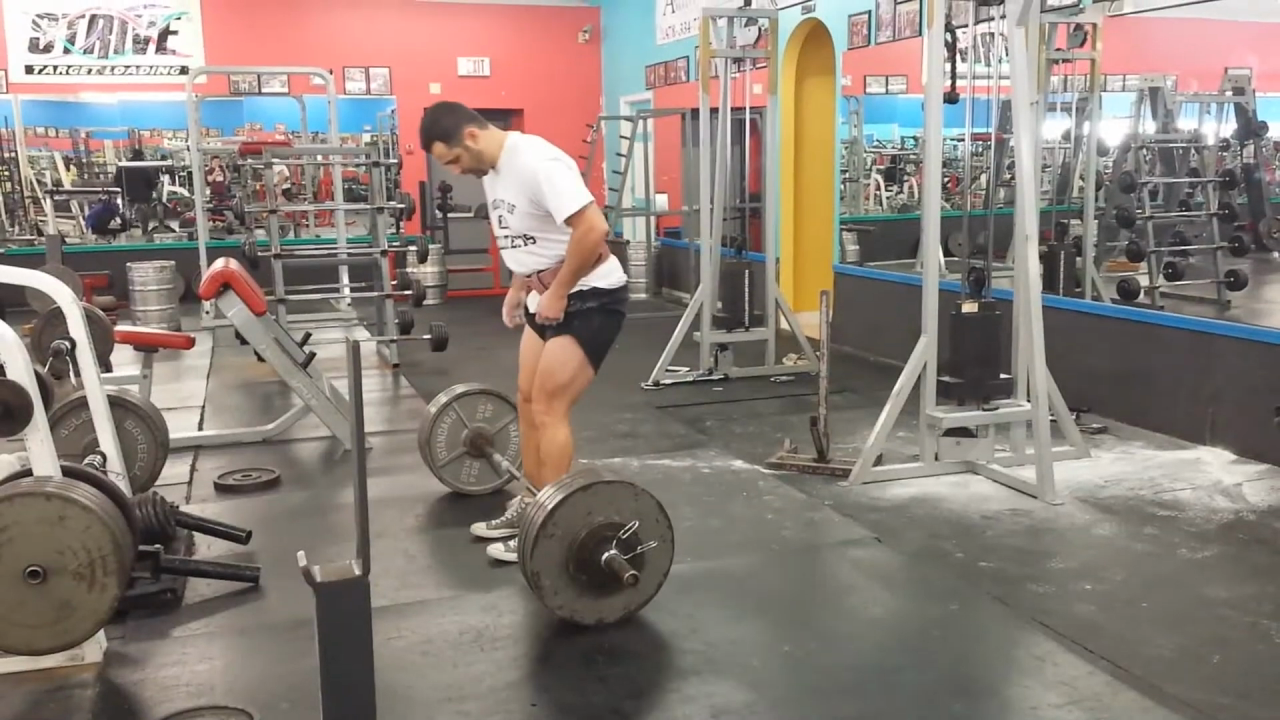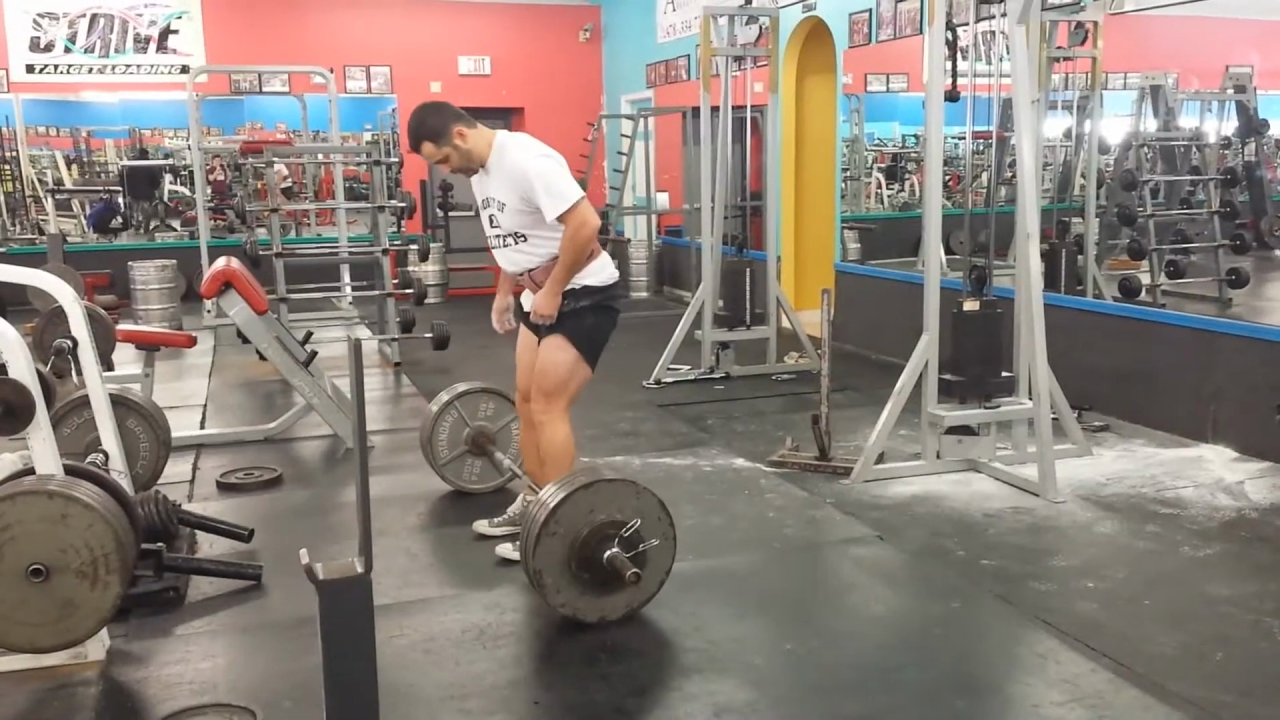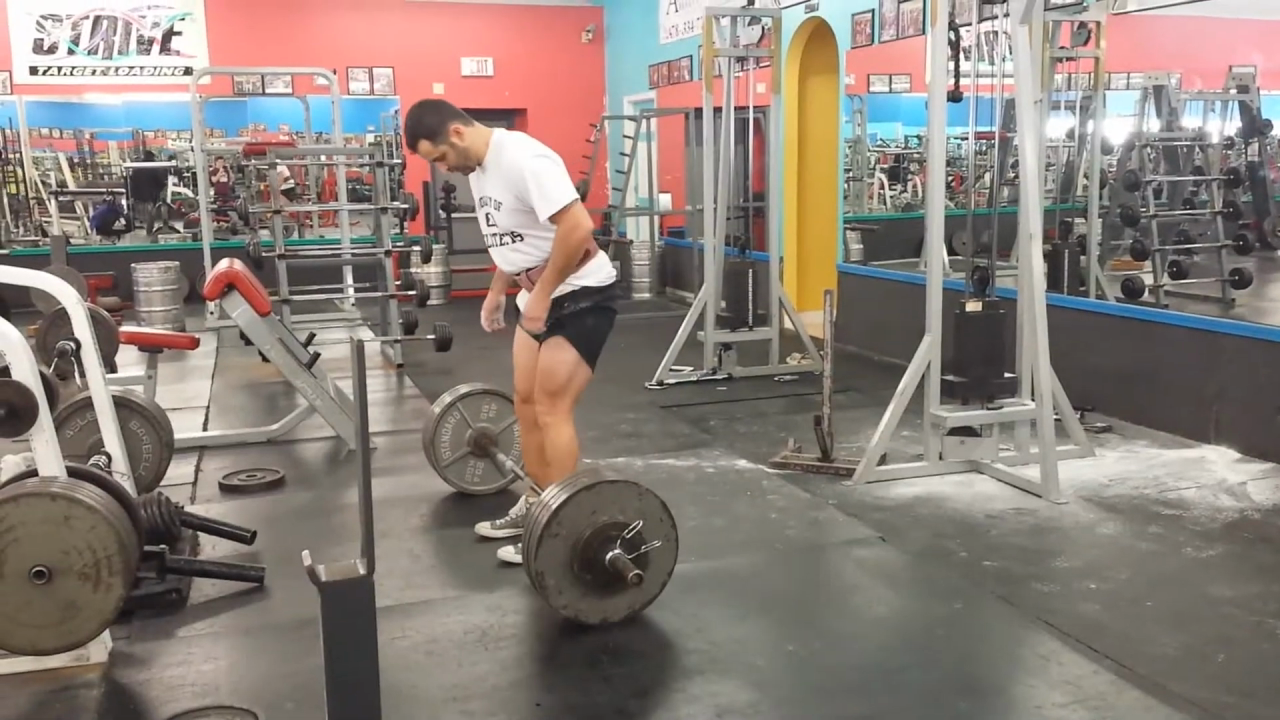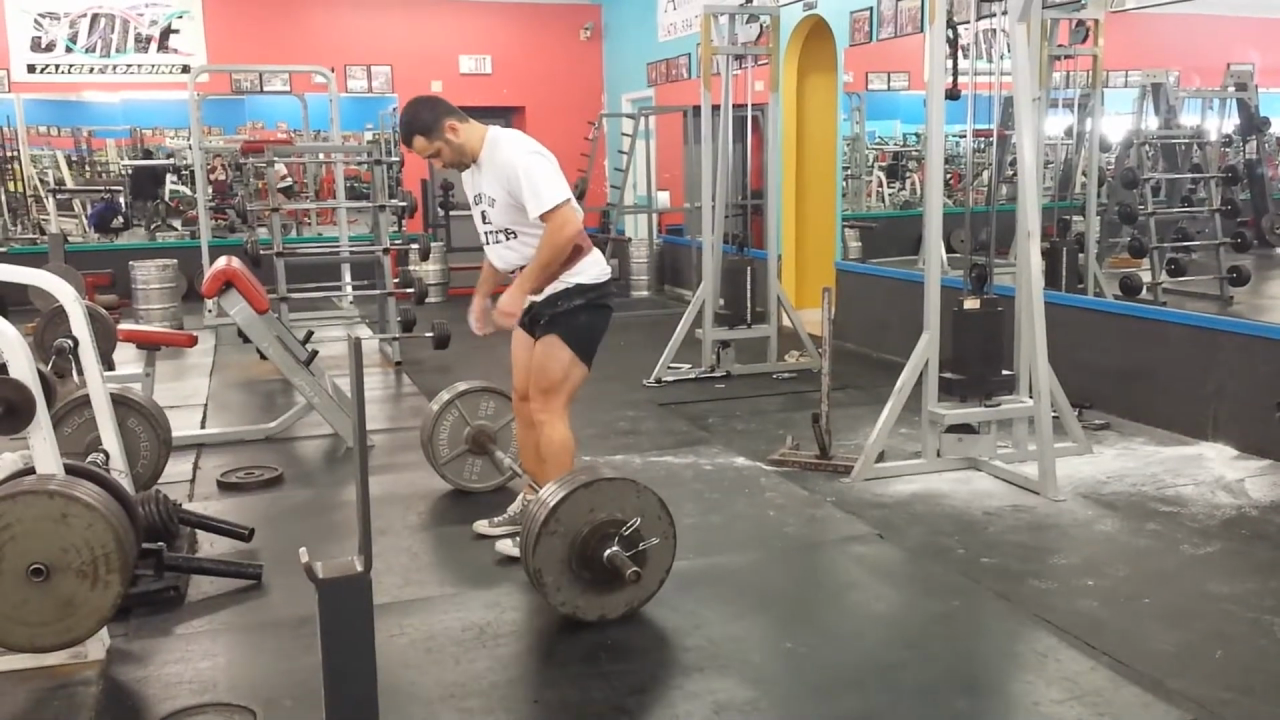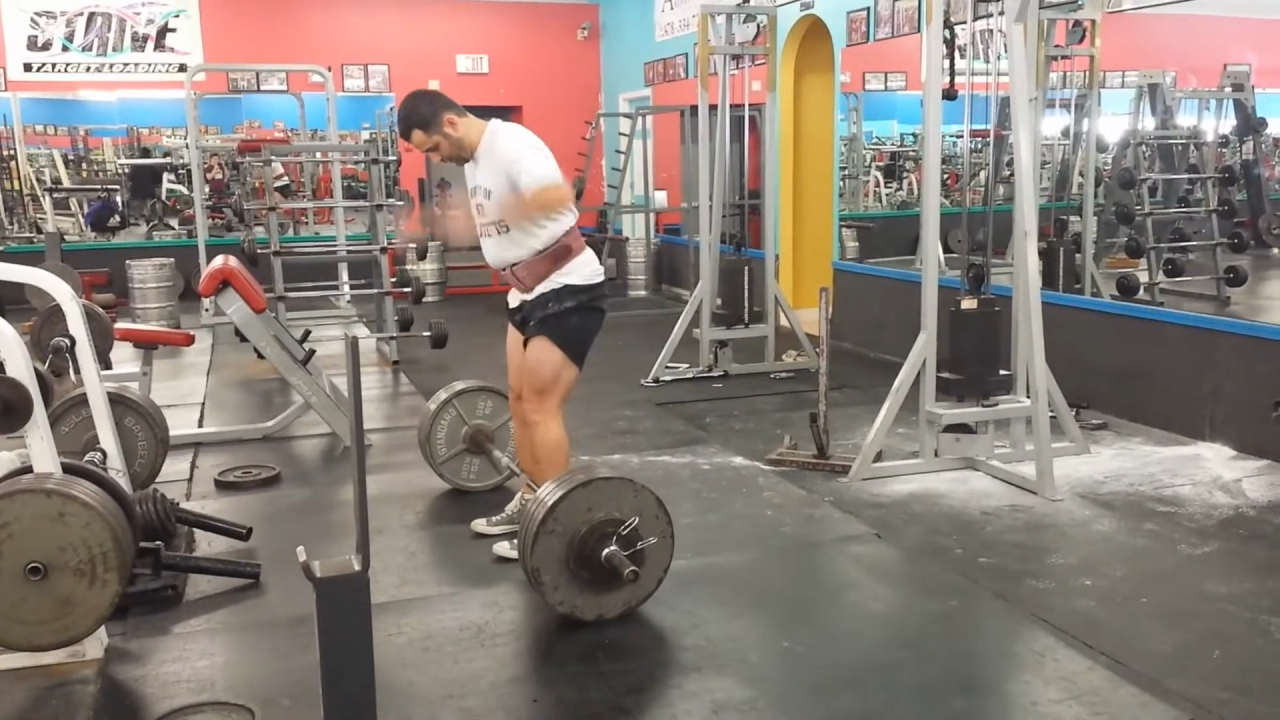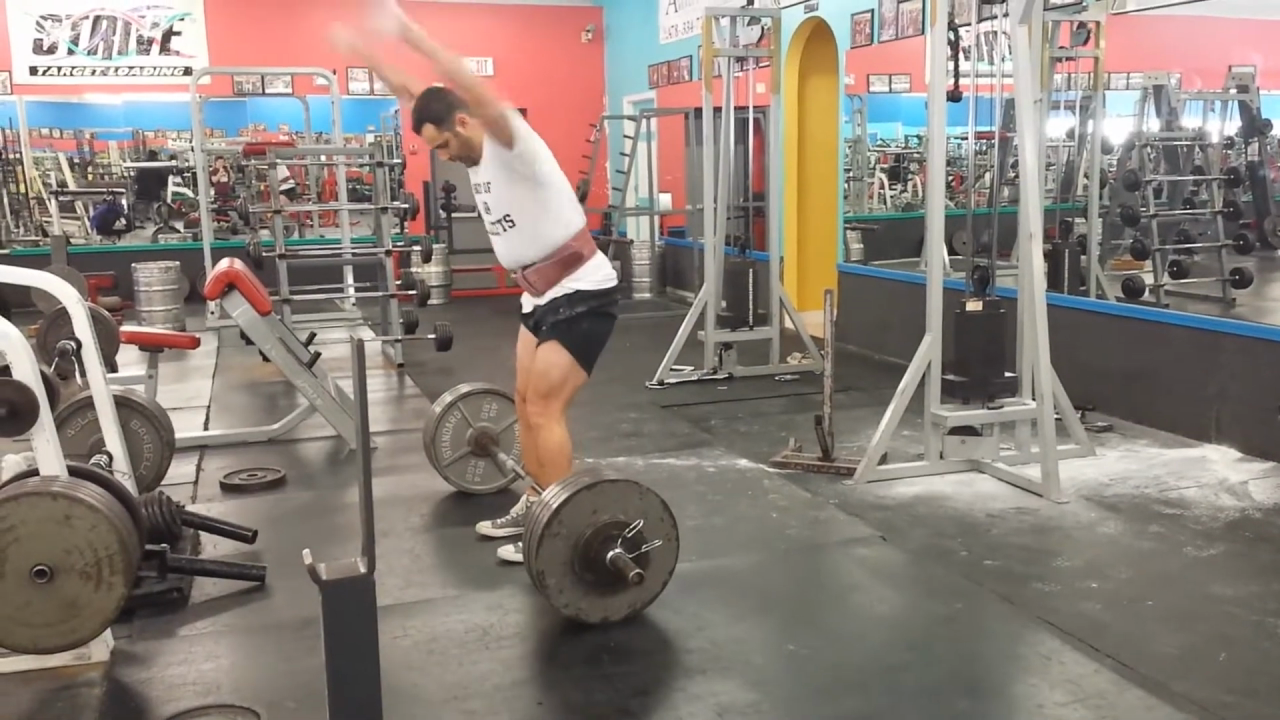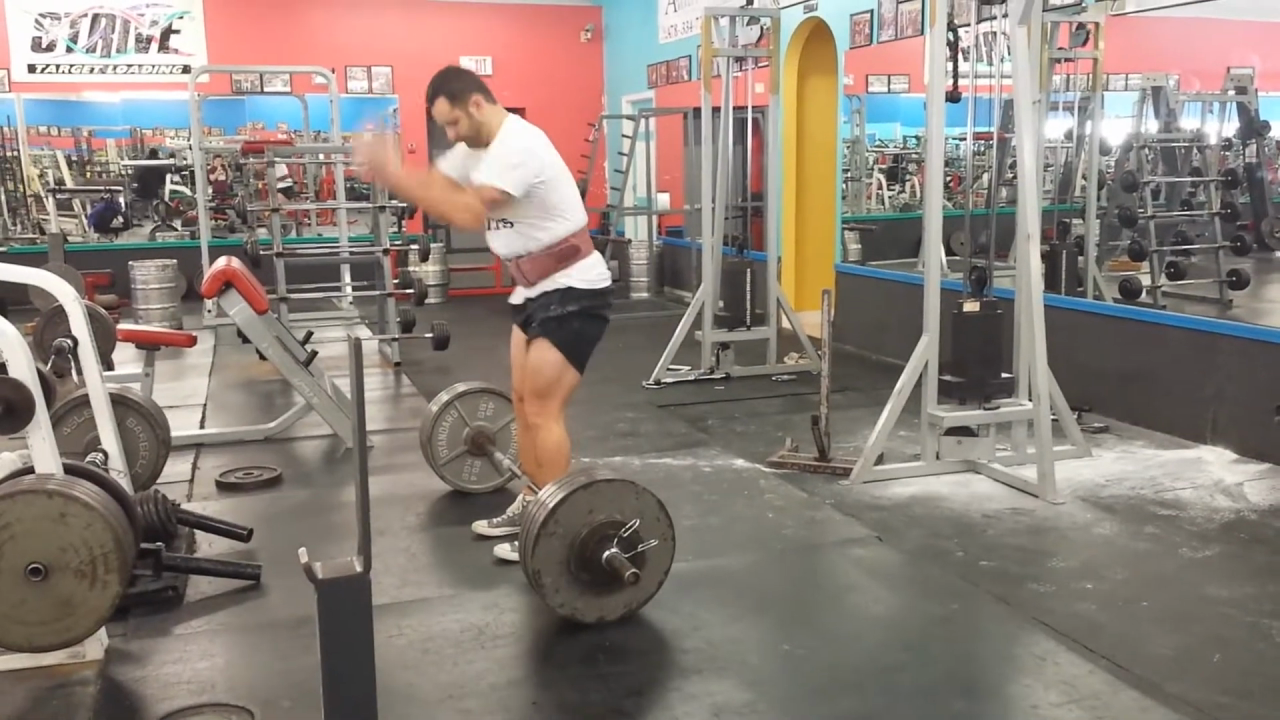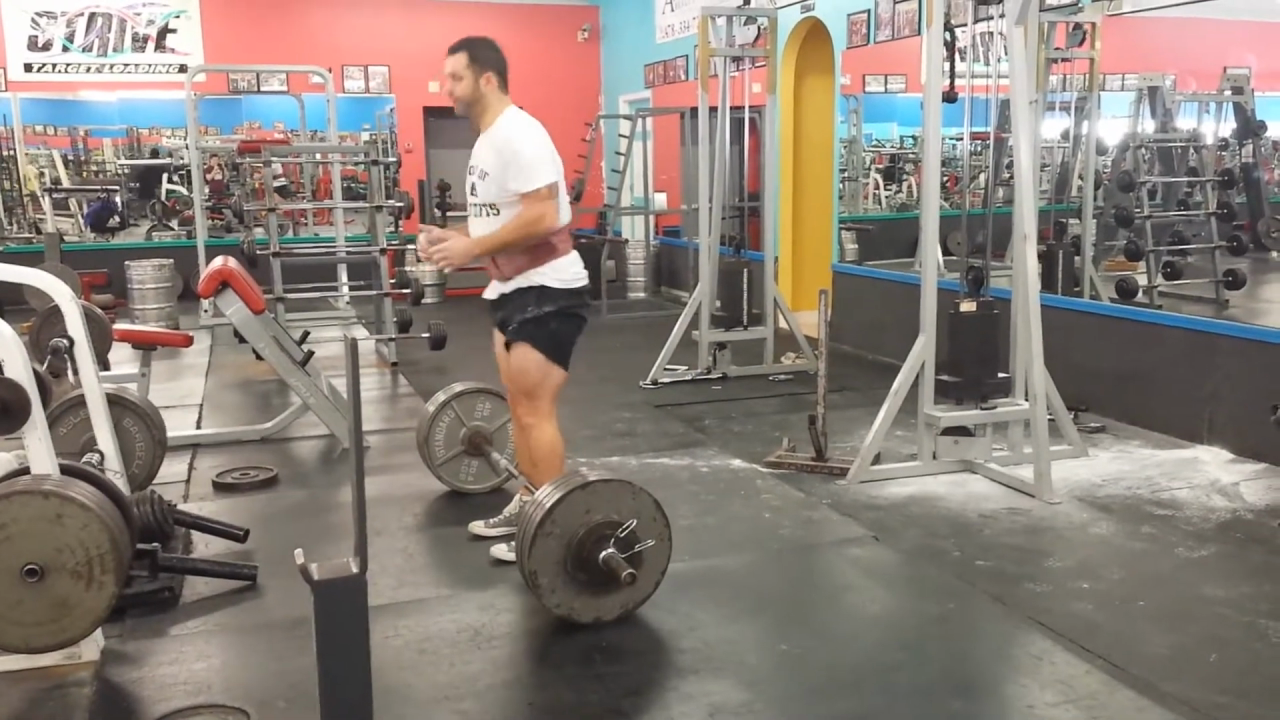
dt=0.2s
person 1, frame 1
left shoulder: (536, 162)
right shoulder: (492, 171)
left elbow: (593, 228)
left wrist: (558, 293)
right wrist: (518, 289)
left hip: (589, 296)
right hip: (549, 296)
left knee: (548, 408)
right knee: (528, 403)
right ankle: (531, 506)
person 1, frame 2
left shoulder: (527, 160)
right shoulder: (481, 171)
left elbow: (585, 223)
left wrist: (554, 292)
right wrist: (505, 292)
left hip: (583, 292)
right hip: (542, 295)
left knee: (547, 407)
right knee: (526, 401)
right ankle: (534, 503)
person 1, frame 3
left shoulder: (522, 159)
right shoulder: (478, 169)
left elbow: (577, 226)
left wrist: (542, 295)
right wrist: (496, 292)
left hip: (580, 293)
right hip: (540, 294)
left knee: (551, 409)
right knee: (526, 403)
right ankle: (536, 505)
person 1, frame 4
left shoulder: (516, 156)
right shoulder: (472, 167)
left elbow: (565, 226)
left wrist: (516, 293)
right wrist: (483, 294)
left hip: (576, 291)
right hip: (538, 293)
left knee: (546, 406)
right knee: (524, 400)
right ankle: (533, 503)
person 1, frame 5
left shoulder: (510, 145)
right shoulder: (478, 158)
left elbow: (556, 196)
left wrist: (485, 215)
right wrist: (428, 222)
left hip: (568, 289)
right hip: (530, 291)
left knee: (539, 406)
right knee: (520, 399)
right ankle: (530, 502)
person 1, frame 6
left shoulder: (510, 143)
right shoulder: (482, 150)
left elbow: (484, 97)
right elbow: (424, 103)
right wrist: (374, 56)
left hip: (581, 293)
right hip: (544, 293)
left knee: (543, 409)
right knee: (527, 404)
right ankle: (534, 504)
person 1, frame 7
left shoulder: (516, 146)
right shoulder: (478, 150)
left elbow: (466, 213)
right elbow: (433, 185)
left wrist: (395, 171)
right wrist: (385, 160)
left hip: (572, 291)
right hip: (538, 292)
left knee: (541, 412)
right knee: (525, 405)
right ankle: (530, 506)
person 1, frame 8
left shoulder: (518, 135)
right shoulder: (487, 140)
left elbow: (542, 217)
left wrist: (471, 249)
right wrist: (454, 238)
left hip: (547, 290)
right hip: (516, 289)
left knee: (535, 411)
right knee: (519, 406)
right ankle: (530, 505)
